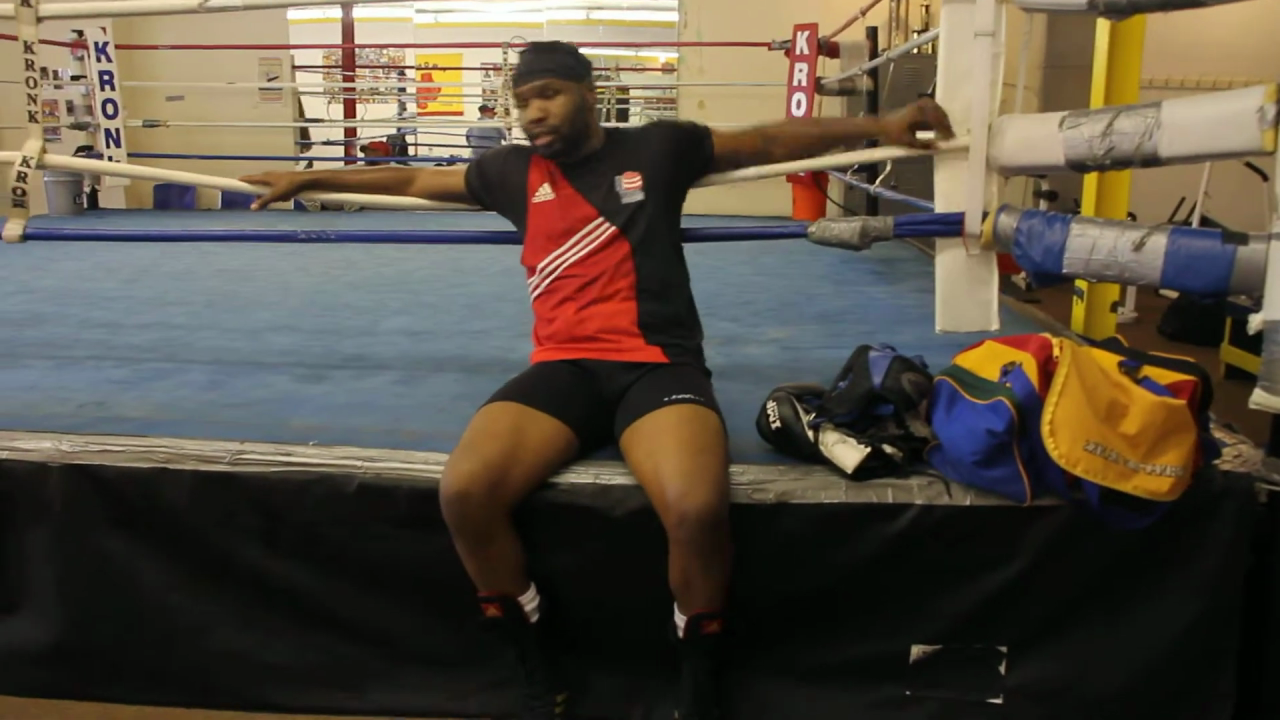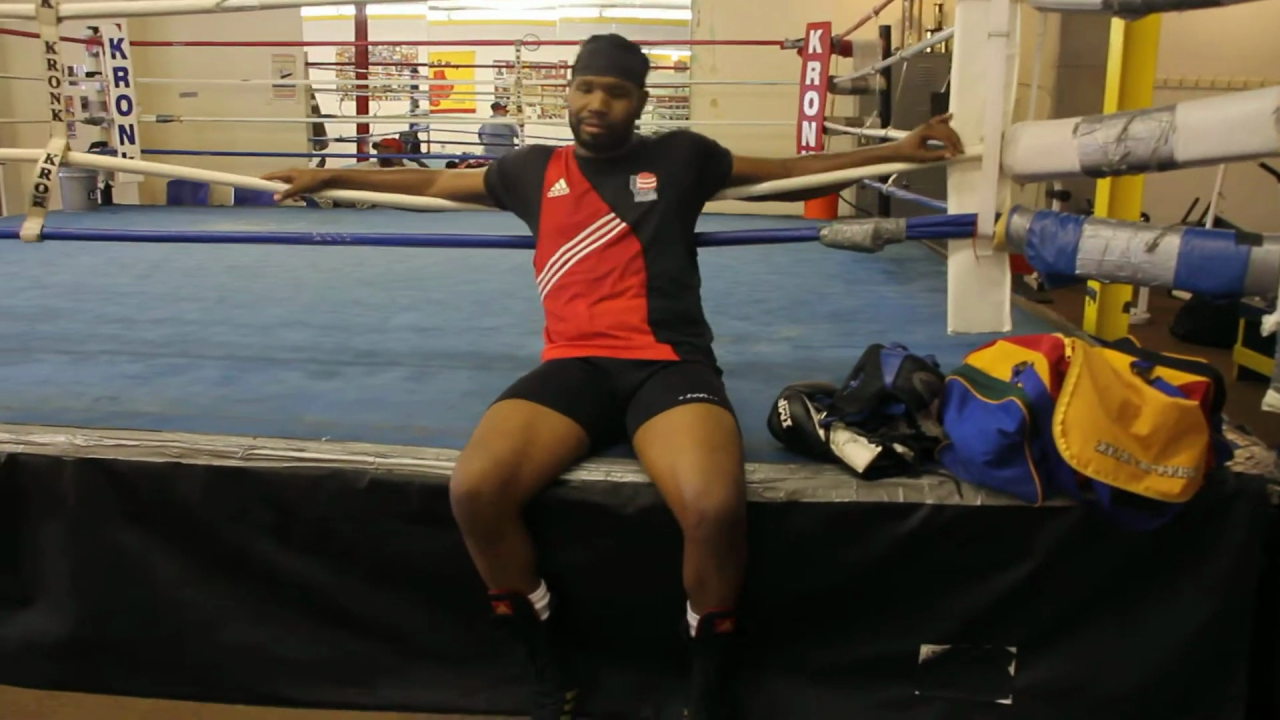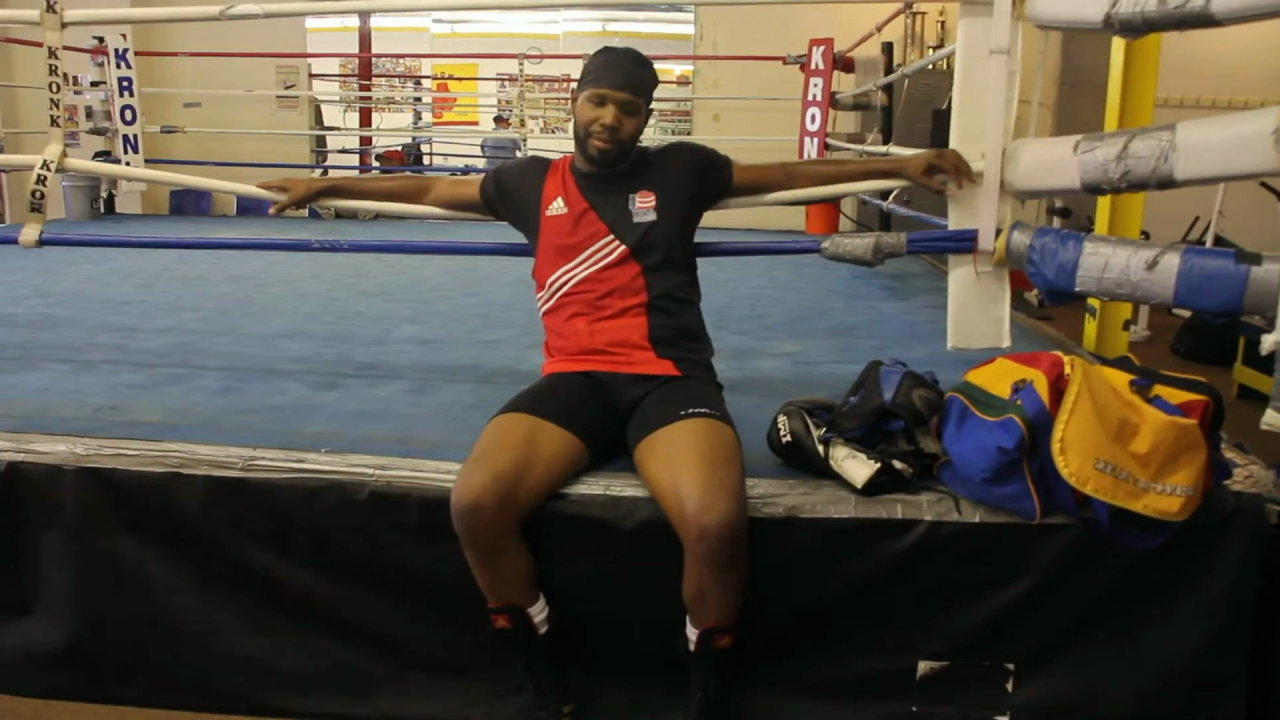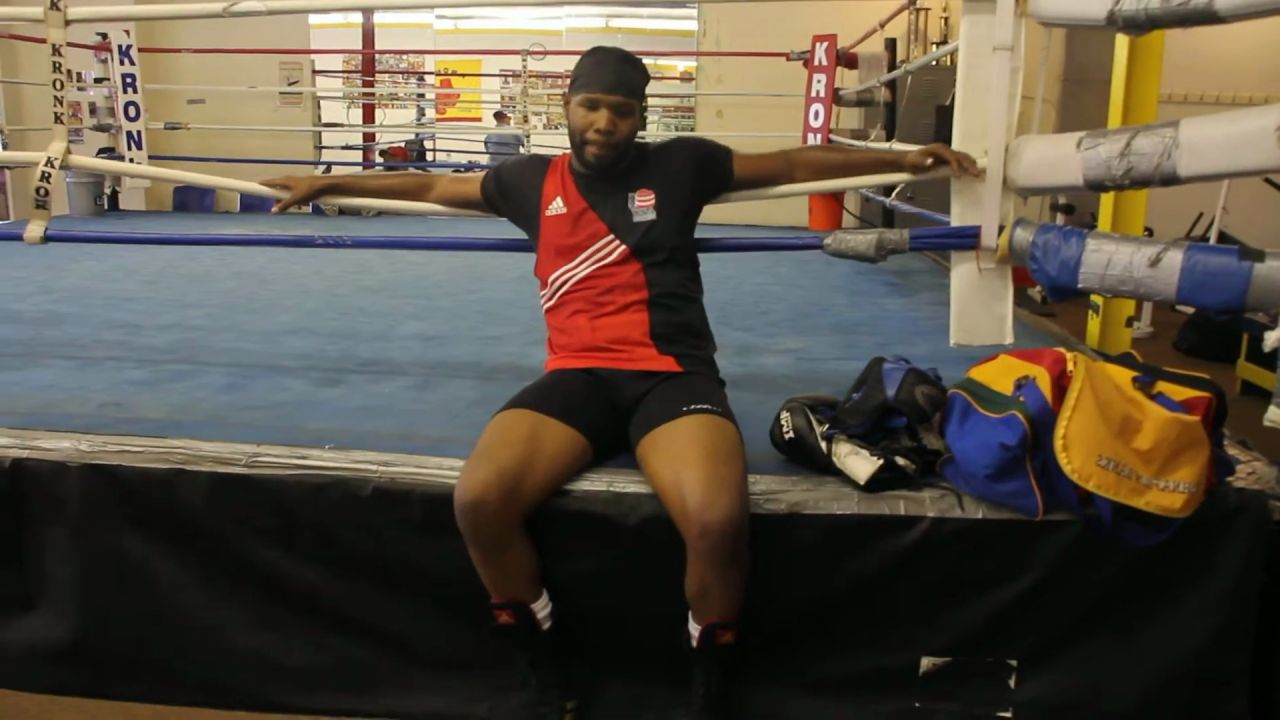
dt=0.3s
person 1, frame 1
left shoulder: (659, 147)
right shoulder: (515, 169)
left elbow: (768, 142)
right elbow: (416, 181)
left wrist: (878, 128)
right wrist: (309, 178)
left hip: (658, 365)
right hip: (563, 368)
left knee: (697, 510)
right knee: (463, 492)
person 1, frame 2
left shoulder: (679, 156)
right shoulder: (535, 169)
left elbow: (790, 175)
right elbow: (436, 184)
left wrist: (896, 151)
right wrist: (329, 177)
left hip: (670, 363)
right hip: (574, 365)
left knee: (715, 510)
right knee: (473, 490)
person 1, frame 3
left shoulder: (679, 169)
right shoulder: (532, 180)
left elbow: (787, 175)
right elbow: (431, 190)
left wrist: (900, 165)
right wrist: (324, 186)
left hip: (670, 379)
right hip: (573, 380)
left knee: (716, 525)
right knee: (474, 505)
person 1, frame 4
left shoulder: (679, 164)
right shoulder: (531, 180)
left elbow: (788, 164)
right elbow: (430, 187)
left wrist: (901, 158)
right wrist: (325, 184)
left hip: (672, 375)
right hip: (576, 377)
left knee: (718, 521)
right knee: (478, 500)
